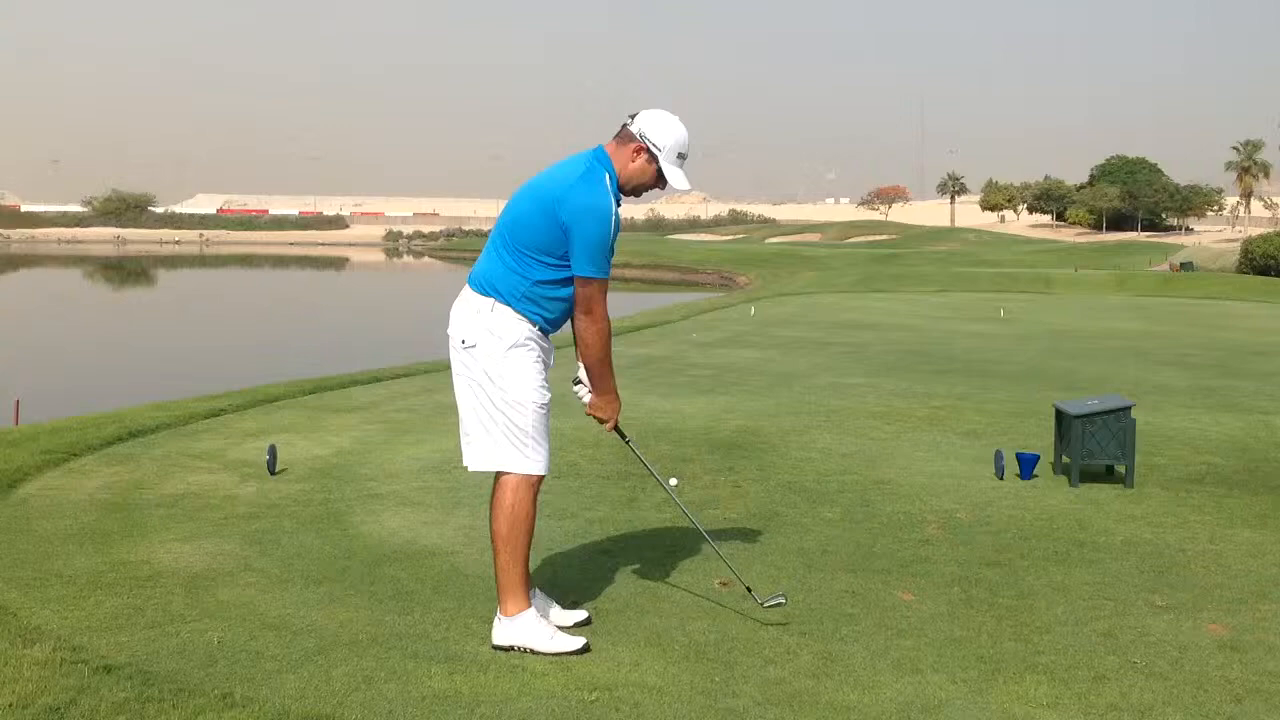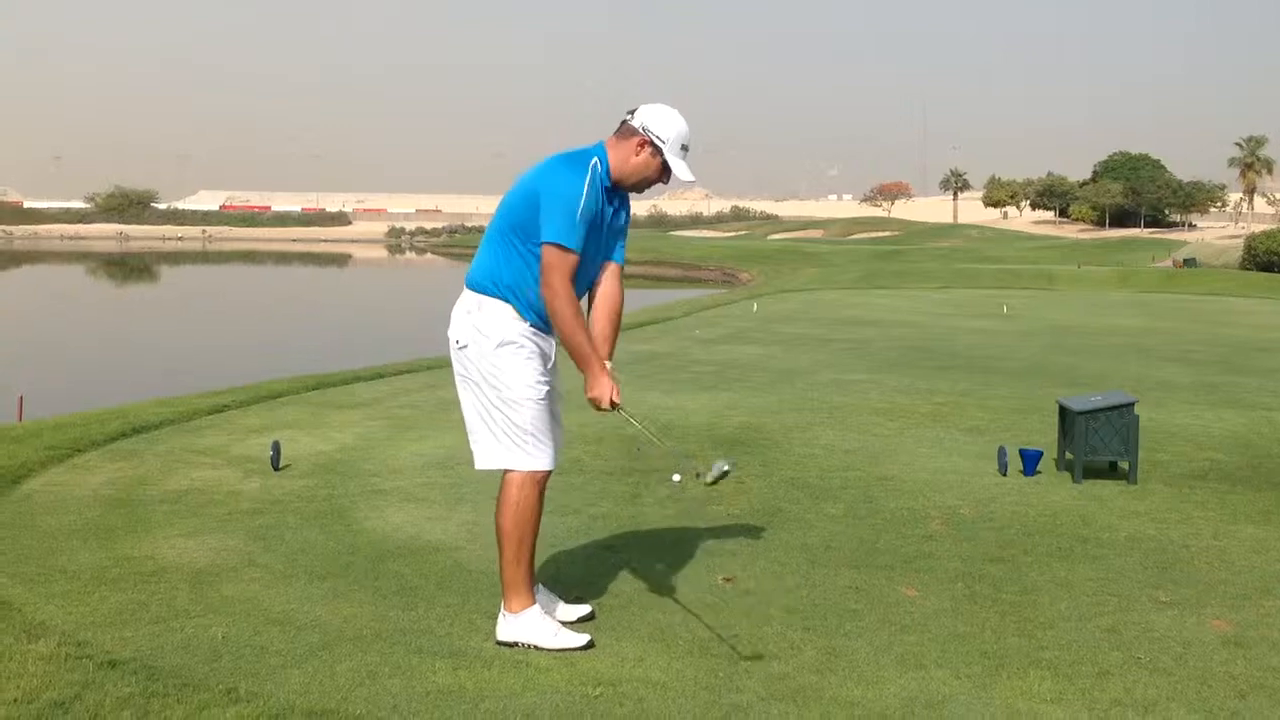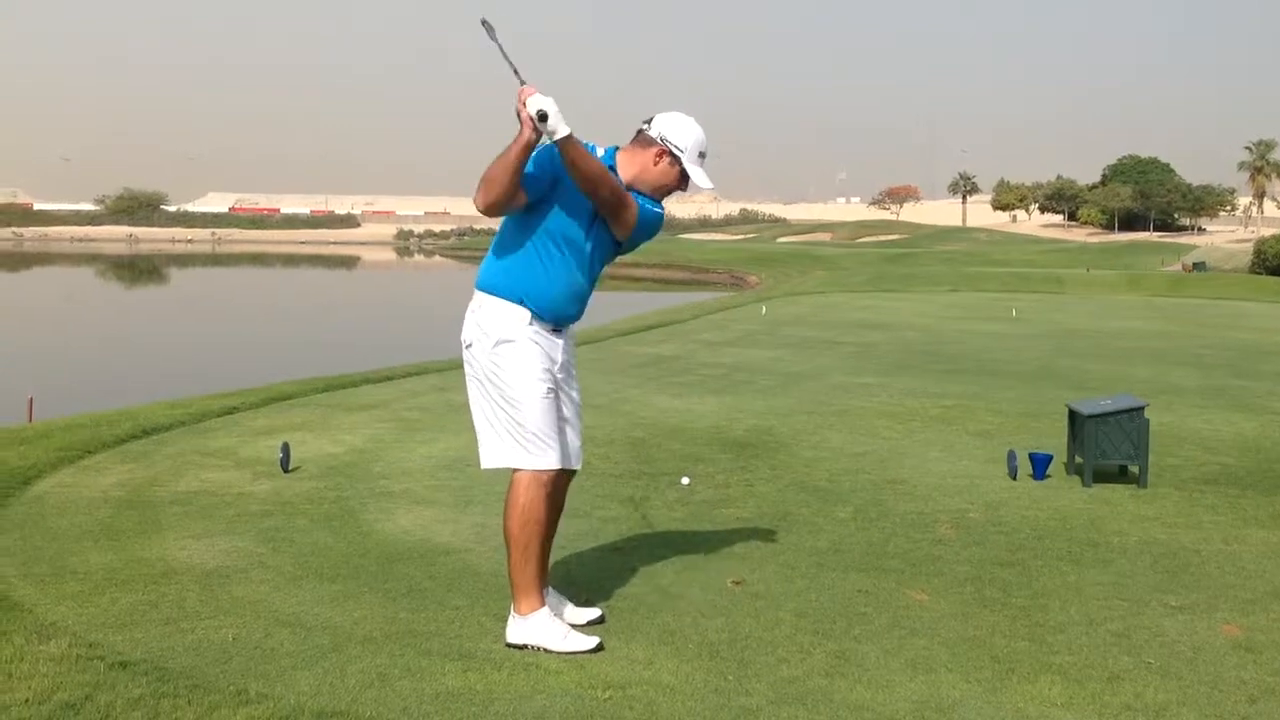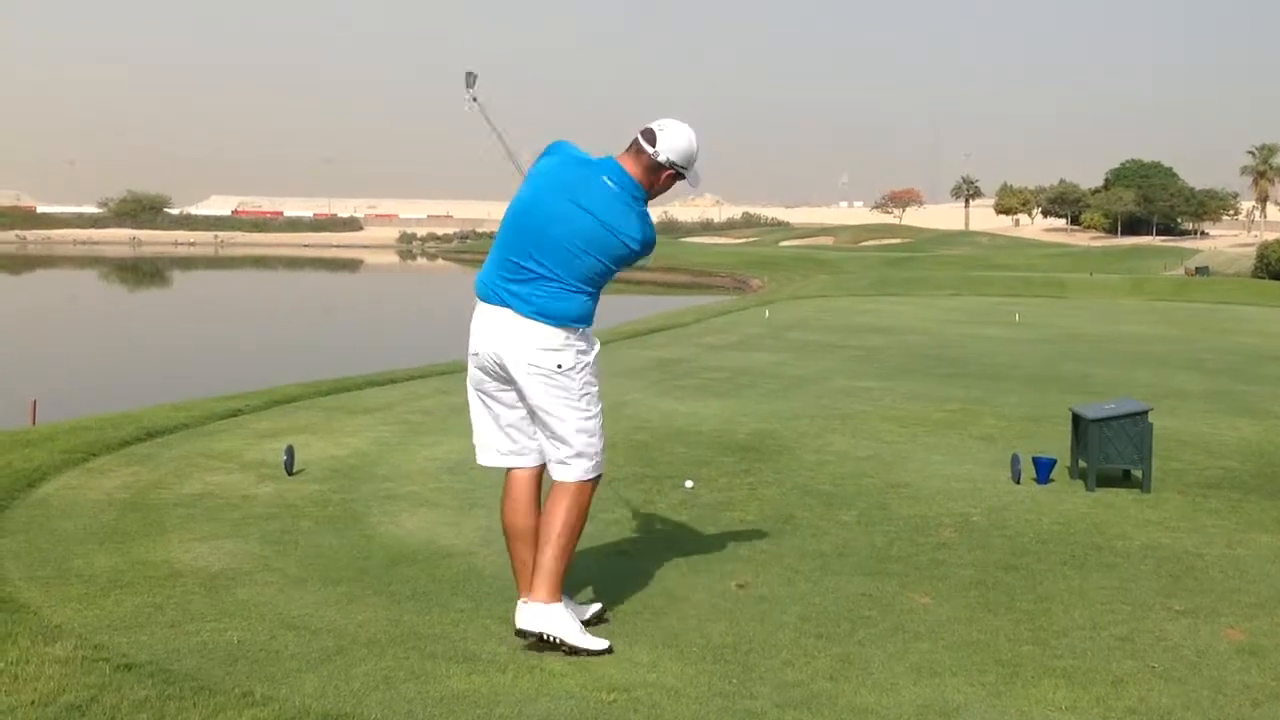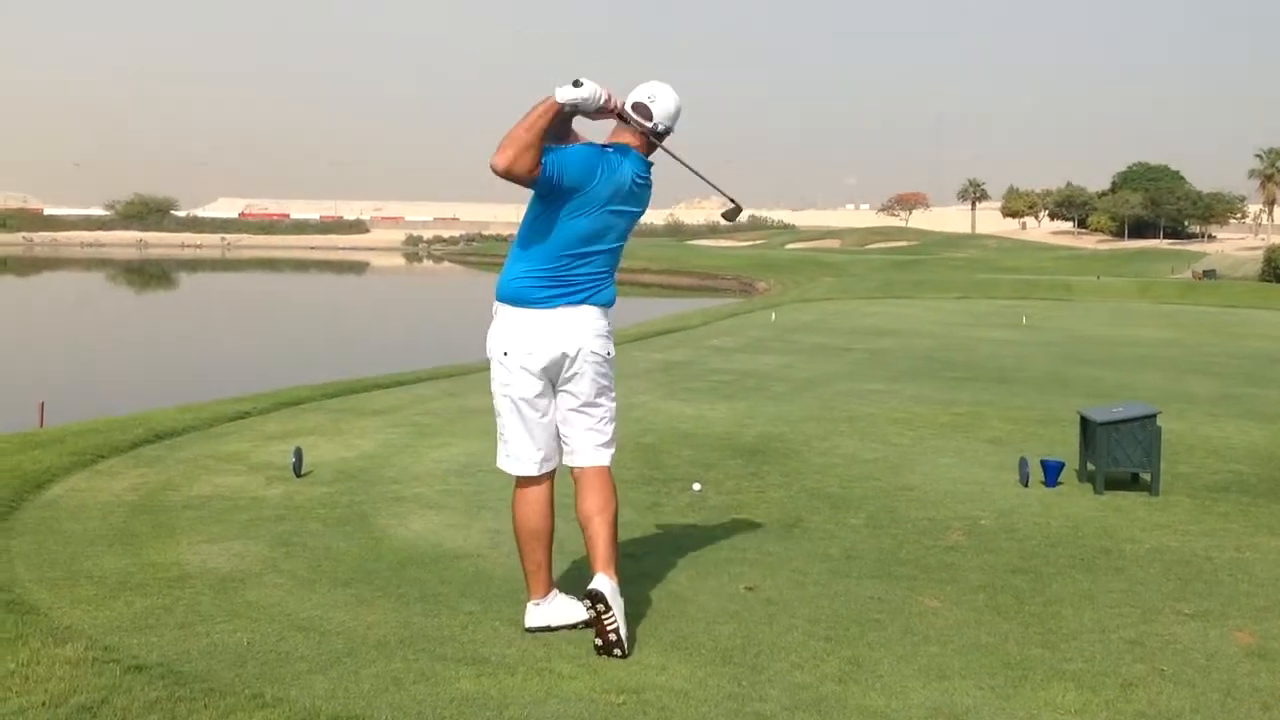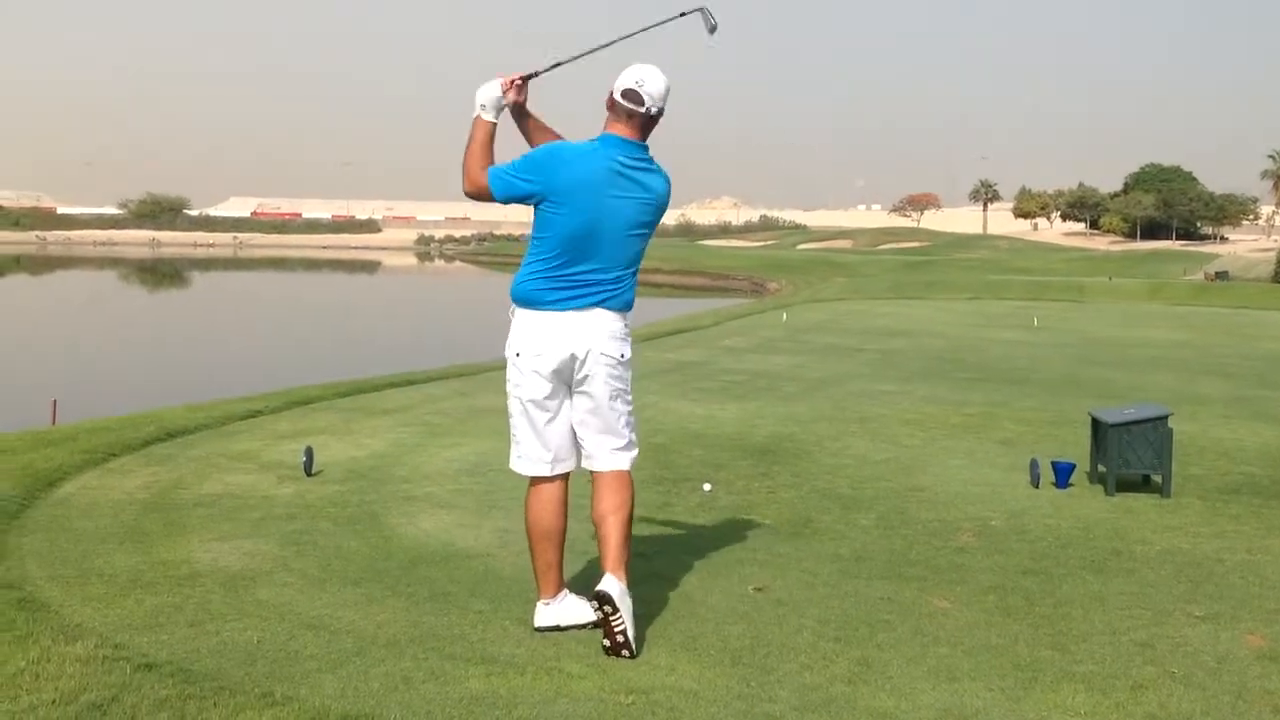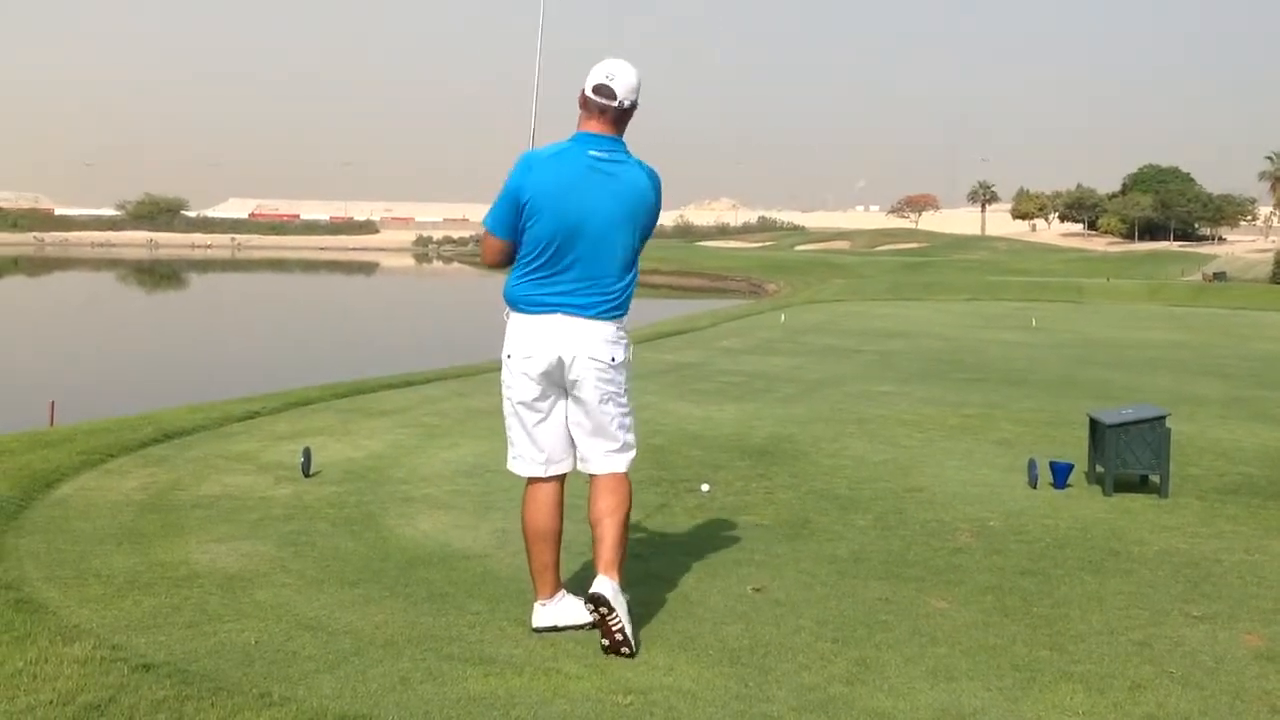
dt=0.5s
person 1, frame 1
left shoulder: (585, 175)
right shoulder: (593, 199)
left elbow: (581, 301)
right elbow: (591, 311)
left wrist: (588, 369)
right wrist: (606, 391)
left hip: (505, 328)
right hip: (499, 331)
left knee: (518, 467)
right knee: (520, 470)
left ankle: (519, 596)
right ankle: (513, 618)
person 1, frame 2
left shoulder: (613, 200)
right shoulder: (574, 177)
left elbow: (607, 289)
right elbow: (554, 286)
left wrist: (601, 366)
right wrist: (593, 373)
left hip: (522, 331)
right hip: (496, 328)
left knee: (530, 464)
right knee: (526, 467)
left ankle: (525, 592)
right ankle: (518, 614)
person 1, frame 3
left shoulder: (645, 212)
right shoulder: (552, 156)
left elbow: (602, 197)
right elbow: (488, 201)
left wrist: (566, 136)
right wrist: (527, 138)
left hip: (552, 334)
right hip: (504, 326)
left knee: (560, 467)
right knee: (536, 467)
left ankle: (537, 592)
right ankle: (528, 615)
person 1, frame 4
left shoulder: (563, 160)
right shoulder: (638, 232)
left hip: (490, 327)
right hip: (552, 344)
left knee: (522, 466)
right knee: (576, 473)
left ankle: (533, 597)
right ankle: (544, 605)
person 1, frame 5
left shoulder: (589, 166)
right shoulder: (638, 184)
left elbow: (506, 162)
right elbow: (558, 137)
left wrist: (563, 98)
right wrist: (570, 107)
left hip: (524, 329)
right hip: (587, 330)
left knee: (533, 471)
right knee: (593, 461)
left ankle: (542, 600)
right ankle: (604, 582)
person 1, frame 6
left shoulder: (561, 164)
right shoulder: (657, 185)
left elbow: (475, 183)
left wrist: (487, 110)
right wrist: (522, 112)
left hip: (539, 330)
right hip: (604, 333)
left knee: (547, 471)
right knee: (611, 463)
left ankle: (551, 599)
right ankle: (614, 581)
person 1, frame 7
left shoulder: (534, 168)
right shoulder: (645, 182)
left elbow: (492, 254)
left hip: (531, 334)
right hip: (598, 338)
left knee: (543, 472)
right knee: (609, 467)
left ankle: (548, 601)
right ankle: (607, 585)
